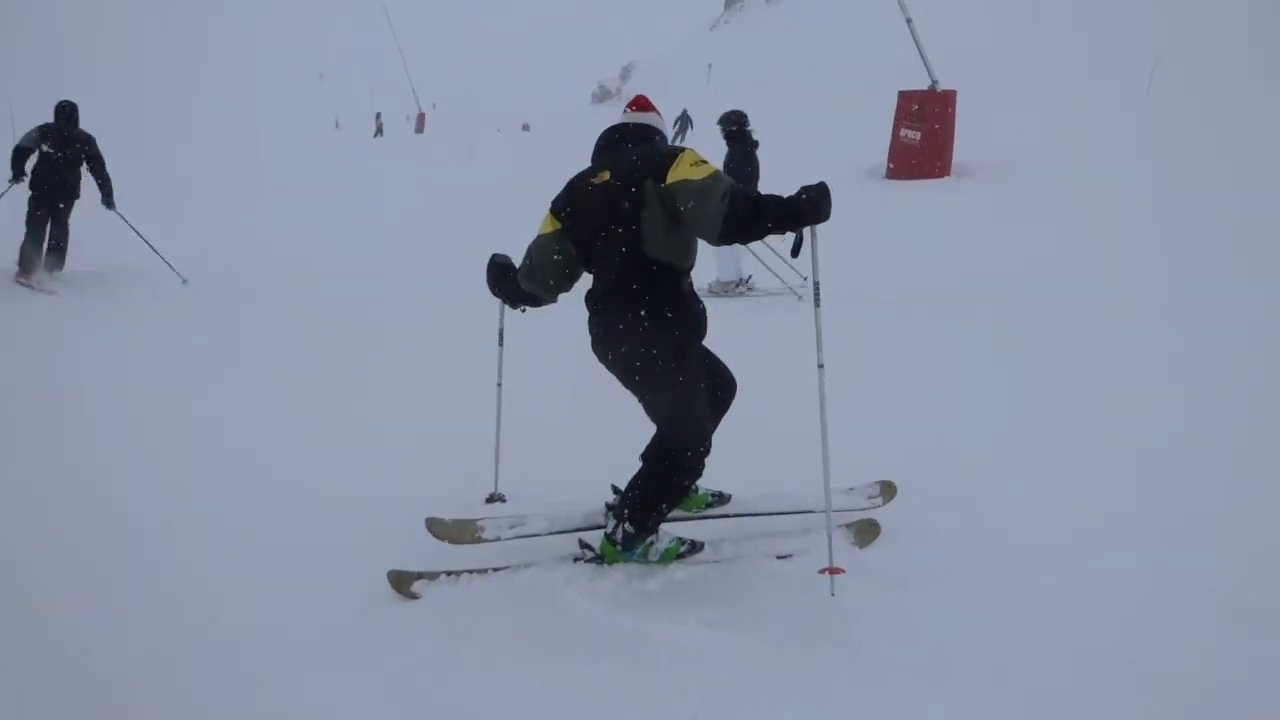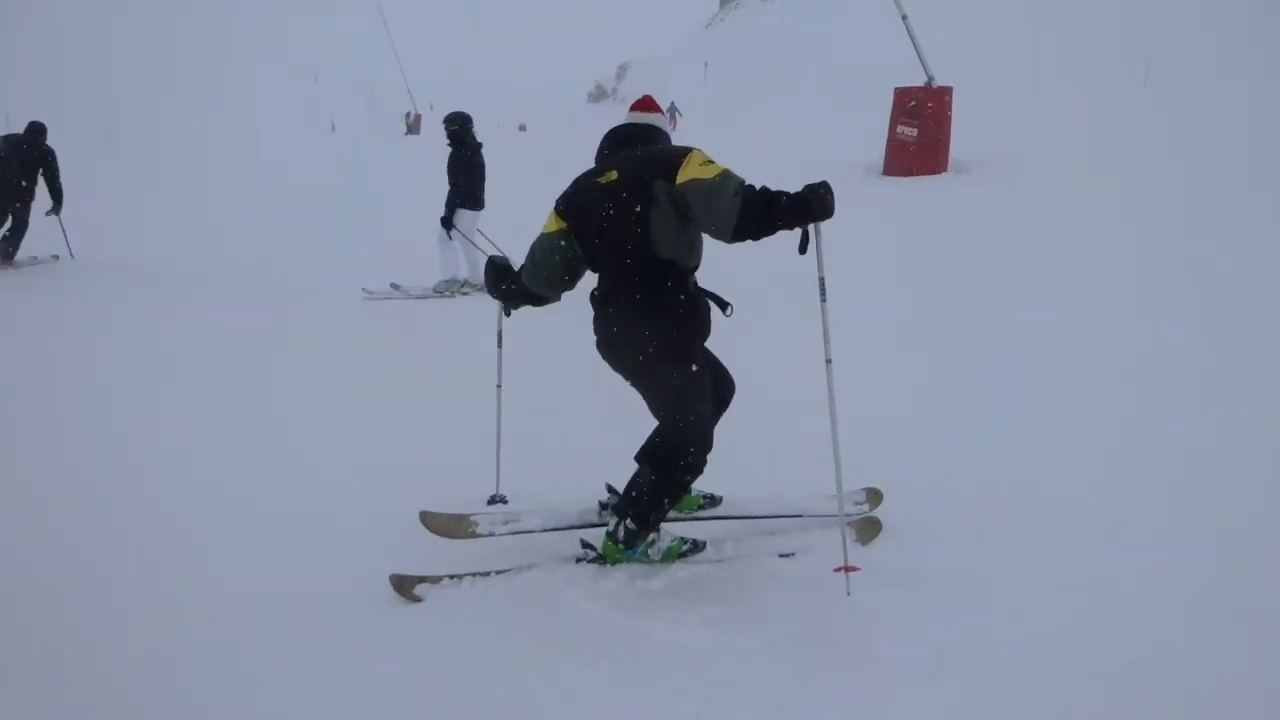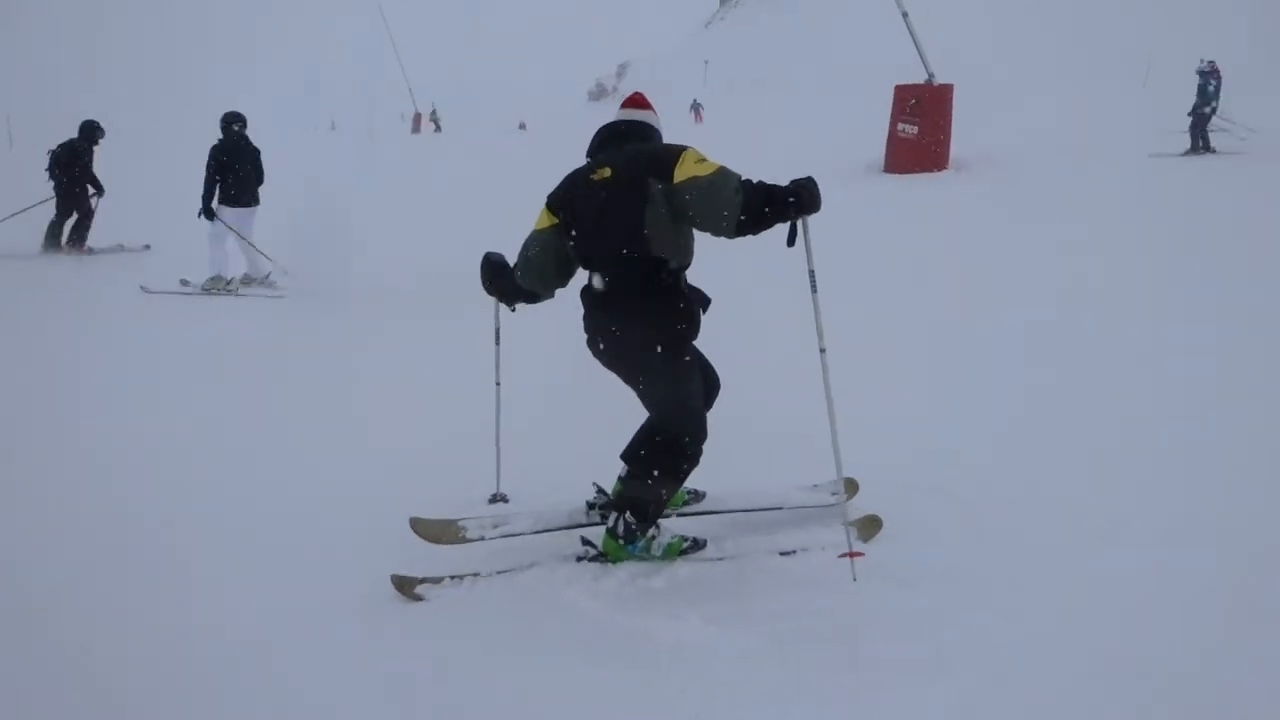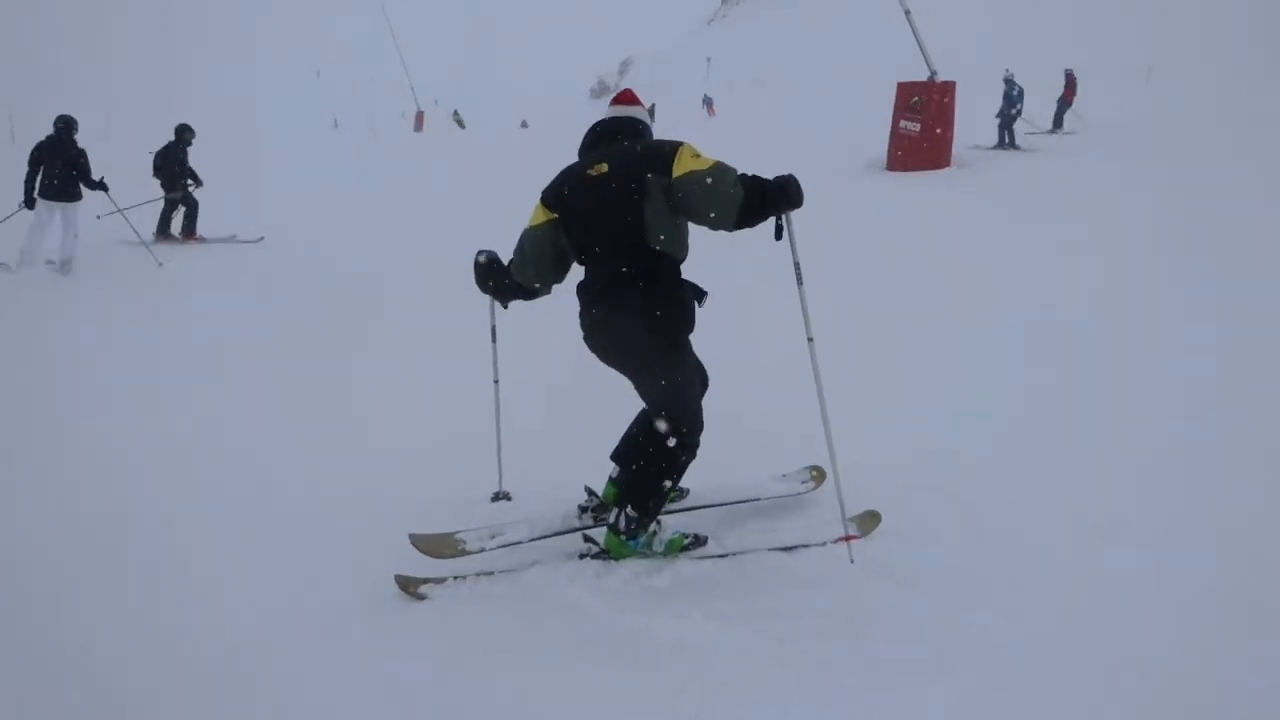
dt=0.5s
person 1, frame 1
left shoulder: (578, 189)
right shoulder: (668, 162)
left elbow: (542, 280)
right elbow: (727, 213)
left wrist: (507, 284)
right wrist: (797, 210)
left hip: (610, 330)
right hip: (658, 328)
left knee: (716, 388)
right knee: (689, 437)
left ankle: (668, 487)
right ankle: (628, 534)
person 1, frame 2
left shoulder: (582, 190)
right shoulder: (674, 164)
left elbow: (545, 277)
right elbow: (738, 212)
left wrist: (509, 287)
right wrist: (802, 205)
left hip: (616, 331)
right hip: (663, 328)
left knee: (714, 390)
right knee: (691, 435)
left ankle: (660, 487)
right ankle: (630, 533)
person 1, frame 3
left shoulder: (573, 188)
right shoulder: (667, 163)
left elbow: (537, 274)
right elbow: (734, 207)
left wrist: (504, 284)
right wrist: (792, 198)
left hip: (605, 328)
right hip: (655, 325)
left knee: (700, 387)
right knee: (684, 428)
left ankle: (637, 486)
right ankle: (629, 530)
person 1, frame 4
left shoulder: (566, 184)
right shoulder: (664, 158)
left elbow: (532, 270)
right elbow: (729, 200)
left wrist: (497, 281)
right wrist: (778, 193)
left hip: (601, 323)
right hip: (652, 319)
left knee: (686, 385)
right knee: (680, 423)
left ankle: (624, 486)
right ankle: (631, 526)
